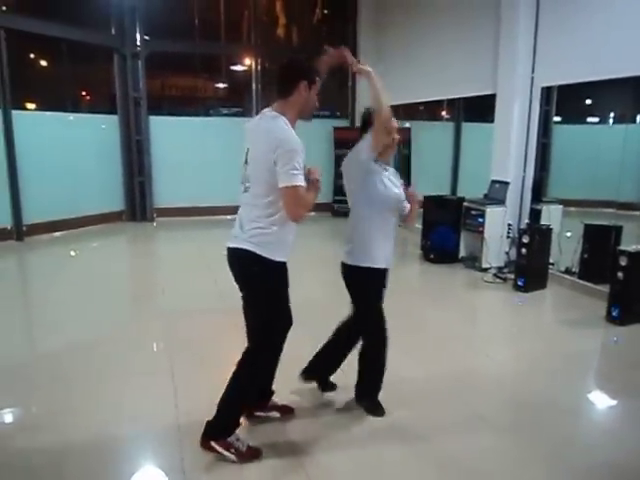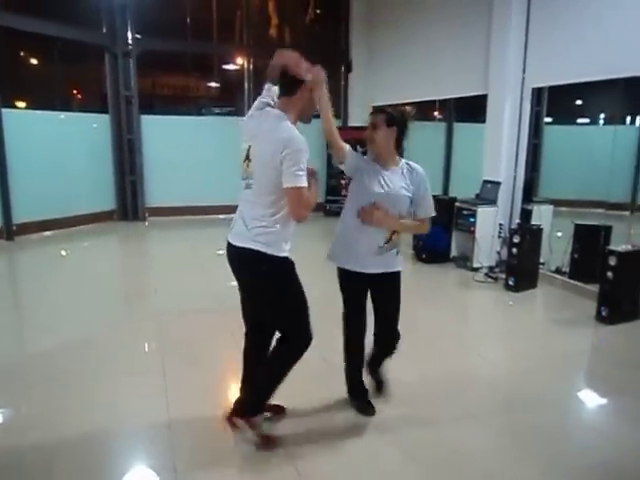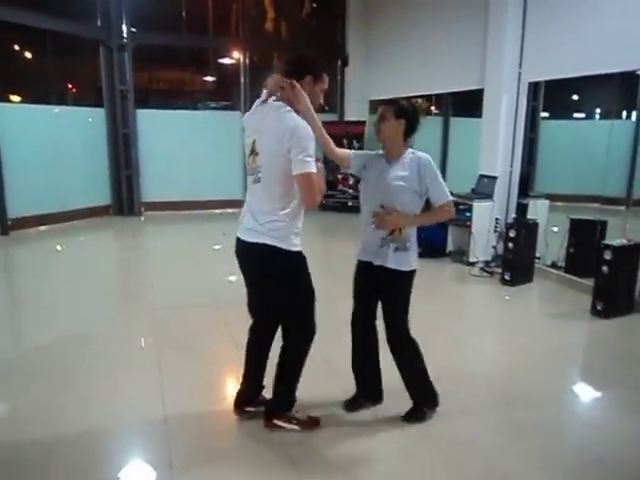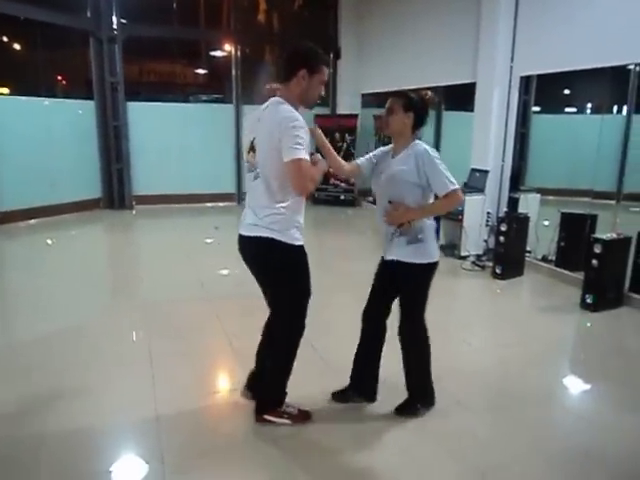
dt=0.2s
person 1, frame 1
left shoulder: (262, 121)
right shoulder: (288, 140)
left elbow: (293, 81)
right elbow: (297, 210)
left wrist: (322, 65)
right wrist: (314, 184)
left hip: (243, 248)
right hip: (262, 256)
left knee: (275, 328)
right knee: (263, 342)
left ankle: (257, 399)
right ankle: (220, 430)
person 1, frame 2
left shoulder: (256, 117)
right shoulder: (292, 139)
left elbow: (273, 73)
right elbow: (300, 210)
left wrist: (286, 61)
right wrist: (313, 182)
left hip: (240, 246)
right hip: (266, 255)
left knee: (260, 328)
right knee: (297, 334)
left ankle: (248, 402)
right ankle: (250, 409)
person 1, frame 3
left shoulder: (257, 115)
right shoulder: (297, 129)
left elbow: (265, 98)
right elbow: (310, 197)
left wrist: (275, 83)
right wrist: (320, 174)
left hip: (248, 241)
right hip: (278, 249)
left knee: (264, 323)
right knee: (300, 330)
left ankle: (249, 398)
right ankle: (280, 409)
person 1, frame 4
left shoulder: (264, 113)
right shoulder: (290, 120)
right elbow: (303, 183)
right wrist: (320, 165)
left hip: (254, 235)
right hip: (278, 241)
left knee: (283, 313)
right knee: (291, 322)
left ankle: (259, 383)
right ankle: (270, 404)
person 2, frame 1
left shoulder: (392, 174)
right shoulder: (359, 163)
left elbow: (403, 216)
right elbow: (382, 119)
left wrist: (412, 206)
right wrist: (371, 78)
left hip: (377, 262)
right hip: (363, 263)
left knee: (361, 322)
right knee: (376, 330)
left ankle: (317, 369)
right ankle: (367, 392)
person 2, frame 2
left shoulder: (413, 174)
right shoulder: (360, 165)
left elbow: (424, 224)
right elbow: (333, 139)
left wrist: (392, 222)
right wrist: (321, 92)
left hip: (388, 267)
right hip: (352, 263)
left knee: (388, 332)
right knee: (355, 330)
left ankle: (374, 366)
right ankle: (358, 390)
person 2, frame 3
left shoulder: (420, 163)
right shoulder: (370, 160)
left elbow: (446, 210)
right elbow: (332, 151)
left wrist: (405, 220)
right wrist: (307, 110)
left hip: (398, 262)
right hip: (369, 257)
left knee: (397, 331)
right knee: (361, 324)
left ankle: (425, 397)
right ankle: (368, 390)
person 2, frame 4
left shoulder: (423, 155)
right shoulder: (382, 156)
left elbow: (455, 198)
right elbow: (345, 170)
left wrist: (412, 213)
right wrist: (319, 138)
left hip: (418, 256)
right hip: (392, 254)
left knee: (411, 325)
right knee: (372, 318)
left ankle: (422, 395)
right ankle: (362, 385)
